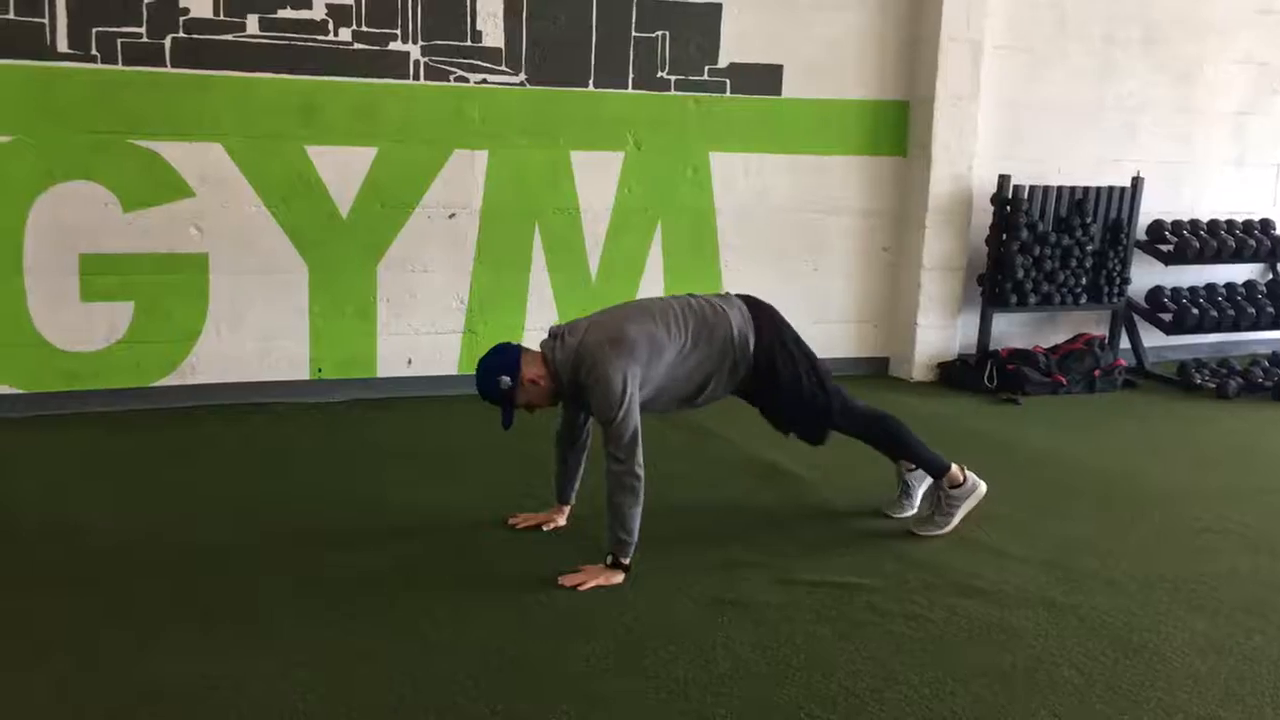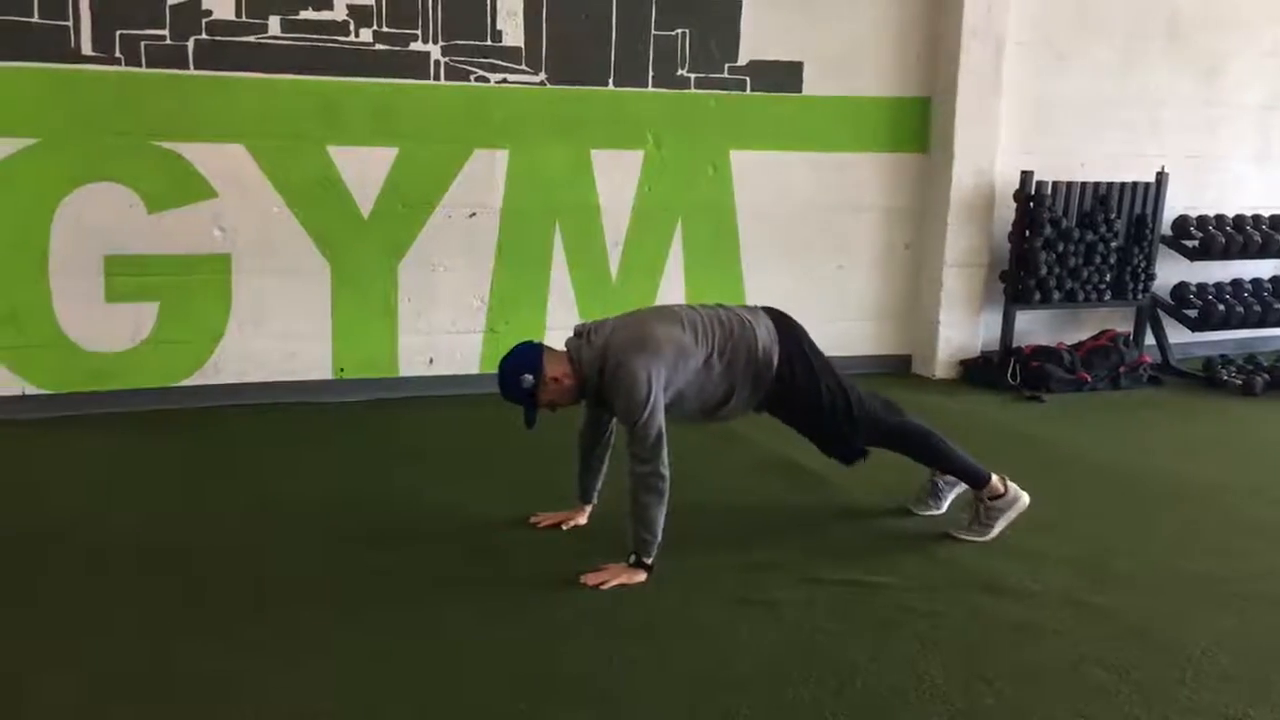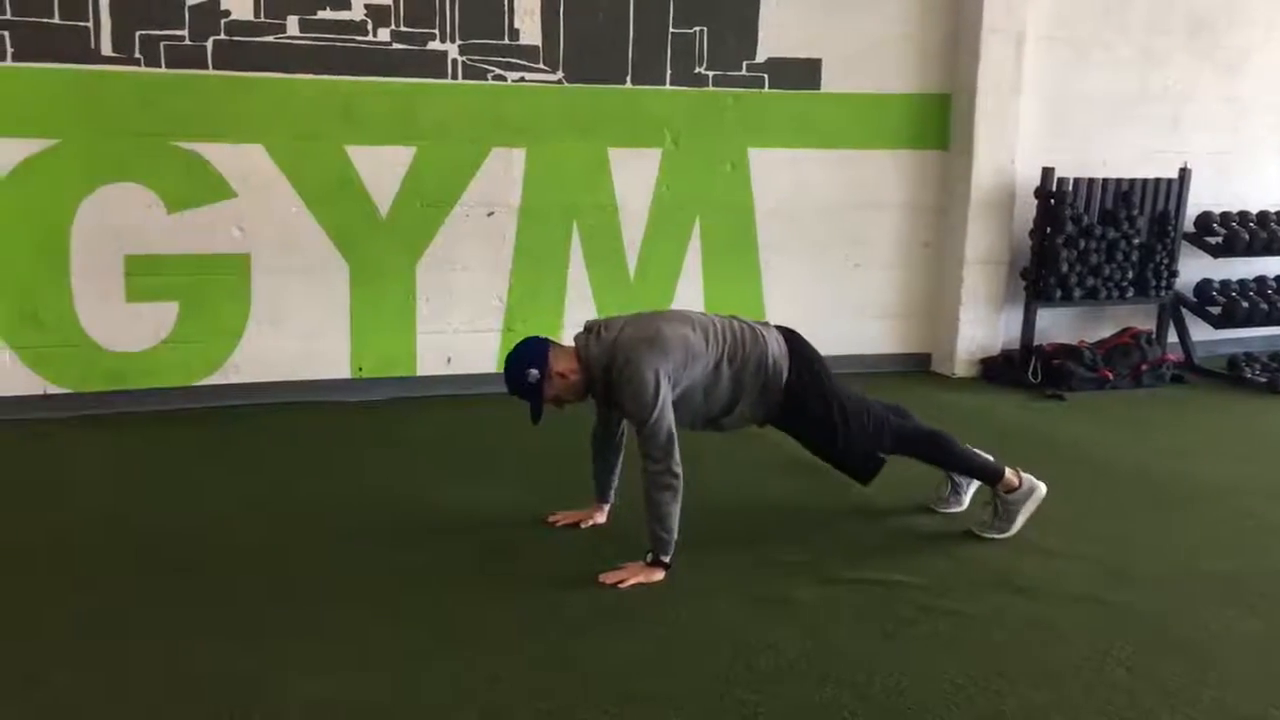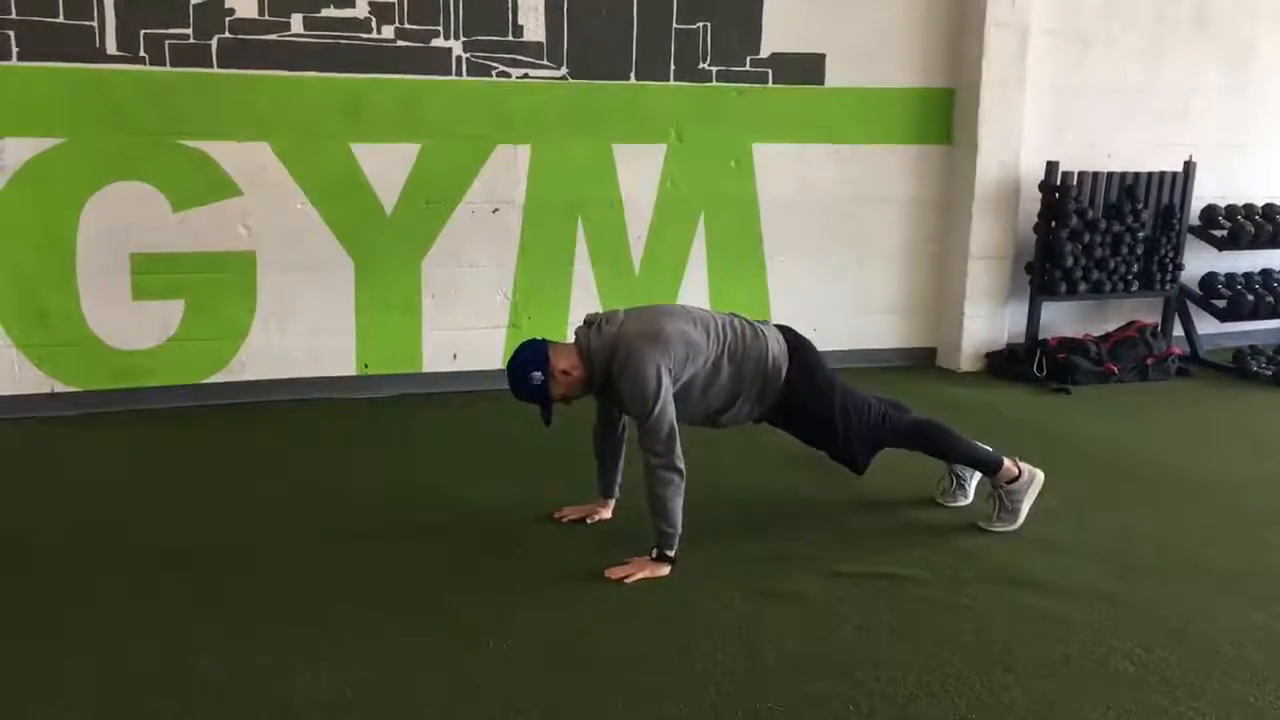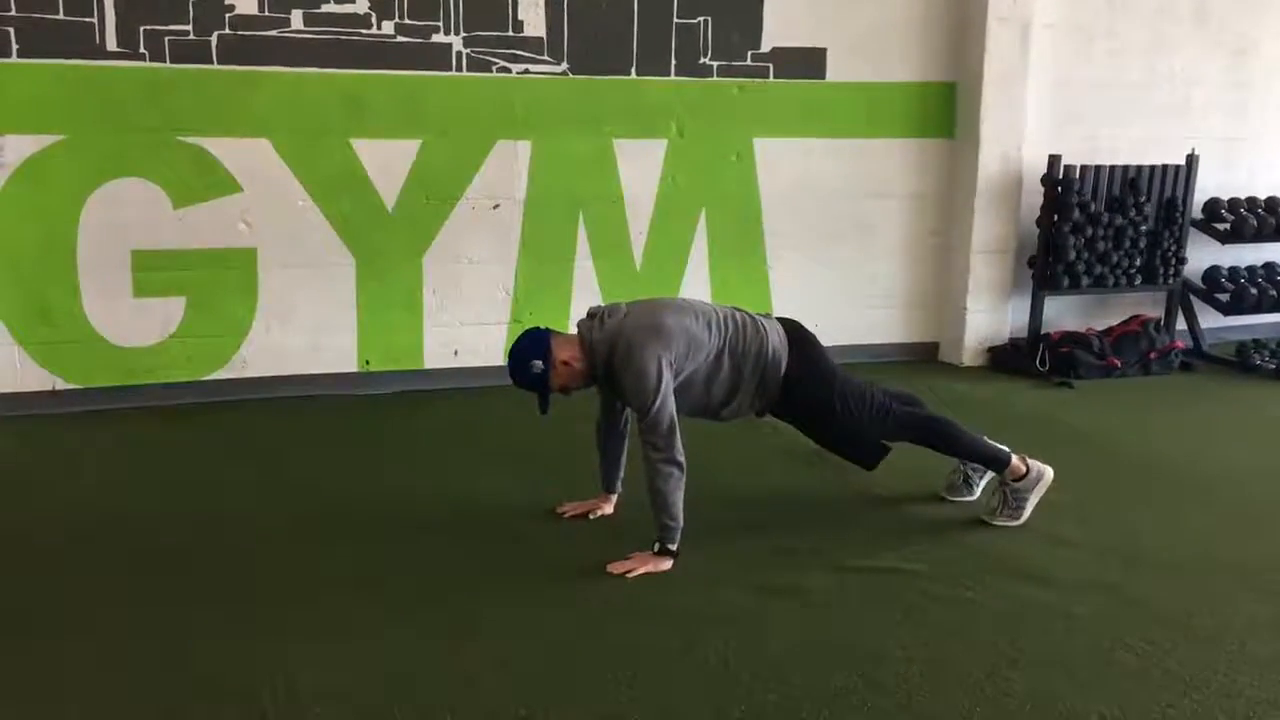
dt=0.3s
person 1, frame 1
left shoulder: (602, 369)
right shoulder: (566, 355)
left elbow: (626, 464)
right elbow: (574, 431)
left wrist: (618, 563)
right wrist: (561, 507)
left hip: (751, 338)
right hip: (732, 331)
left knee: (839, 413)
right knee: (823, 415)
left ankle: (954, 481)
right ankle: (911, 470)
person 1, frame 2
left shoulder: (626, 370)
right shoulder: (592, 355)
left elbow: (650, 466)
right elbow: (596, 431)
left wrist: (641, 562)
right wrist: (583, 506)
left hip: (772, 355)
right hip: (756, 342)
left knee: (869, 424)
right knee: (860, 416)
left ankle: (994, 491)
right ankle: (945, 471)
person 1, frame 3
left shoulder: (634, 367)
right shoulder: (599, 352)
left elbow: (662, 463)
right elbow: (608, 429)
left wrist: (658, 561)
right wrist: (600, 504)
left hip: (782, 374)
right hip: (767, 370)
left knee: (882, 432)
right knee: (871, 423)
left ankle: (1010, 483)
right ankle: (963, 468)
person 1, frame 4
left shoulder: (635, 362)
right shoulder: (600, 347)
left elbow: (664, 457)
right elbow: (609, 426)
left wrist: (663, 555)
right wrist: (606, 500)
left hip: (782, 375)
right hip: (766, 365)
left knee: (880, 427)
right knee: (874, 417)
left ankle: (1010, 474)
right ankle: (963, 461)
person 1, frame 5
left shoulder: (636, 354)
right shoulder: (602, 338)
left elbow: (664, 451)
right elbow: (613, 419)
left wrist: (665, 549)
right wrist: (608, 495)
left hip: (784, 366)
right hip: (768, 359)
left knee: (886, 419)
right knee: (879, 409)
left ankle: (1019, 471)
right ankle: (976, 456)
